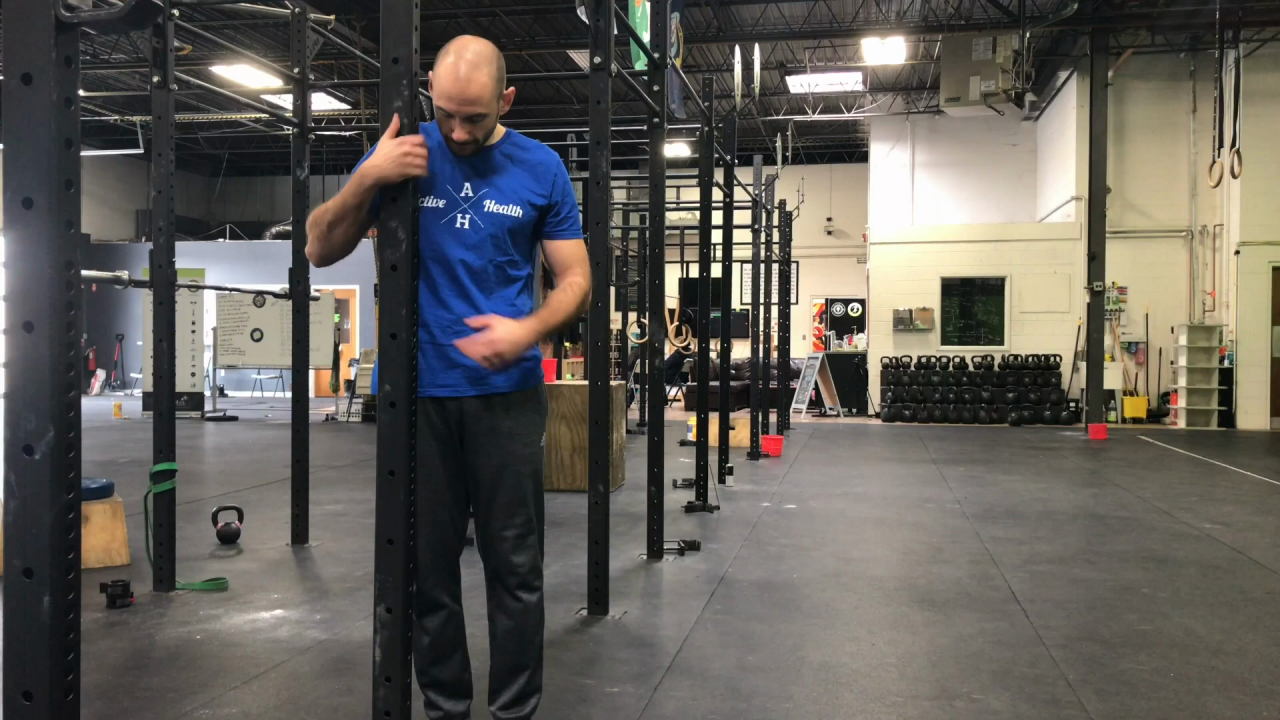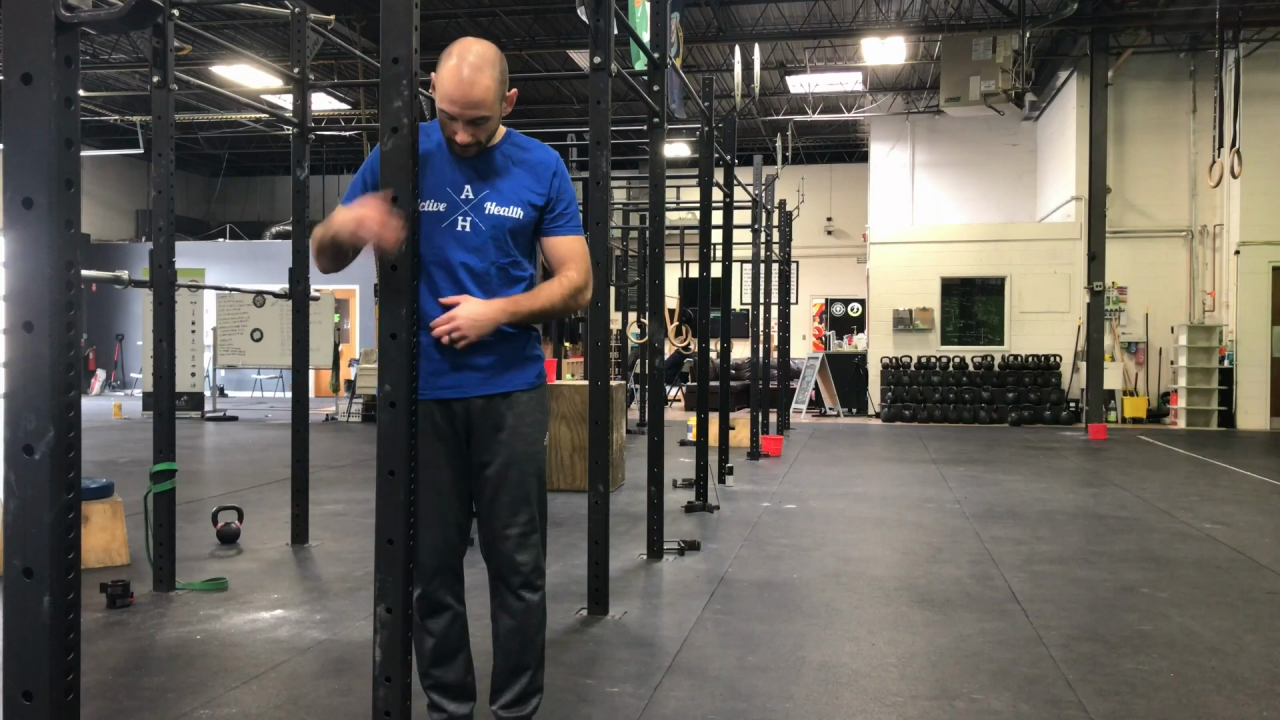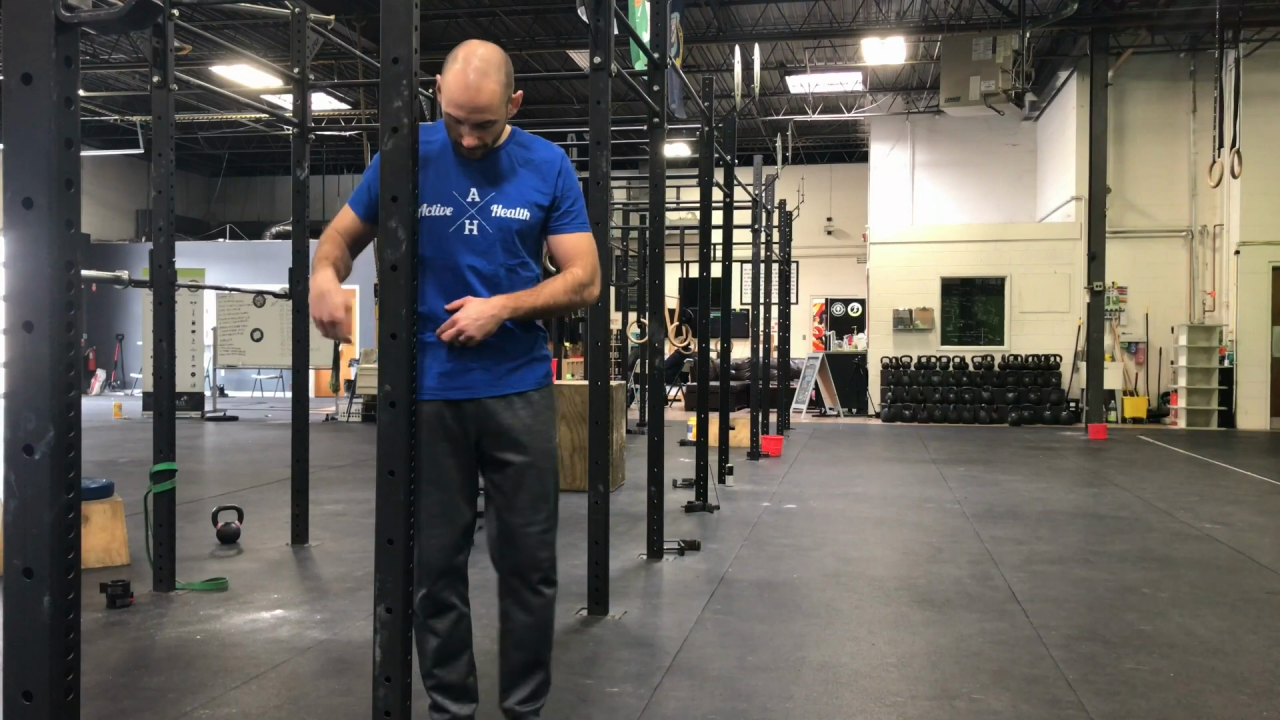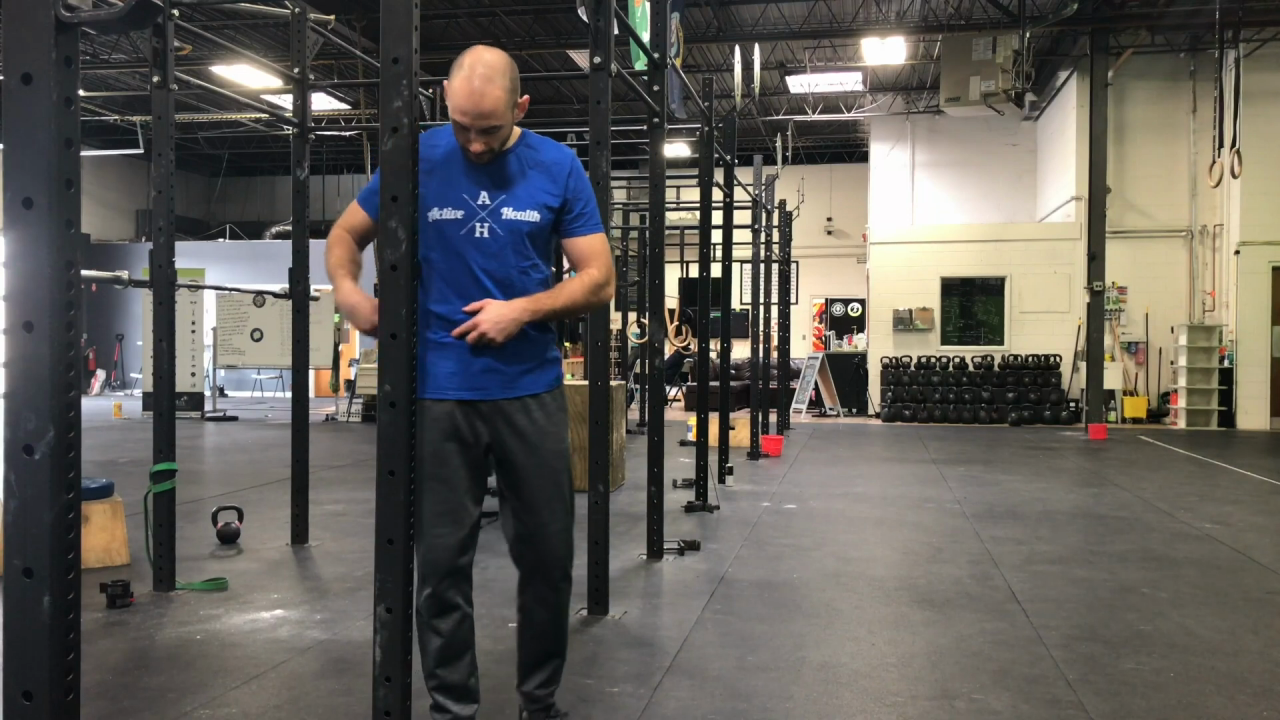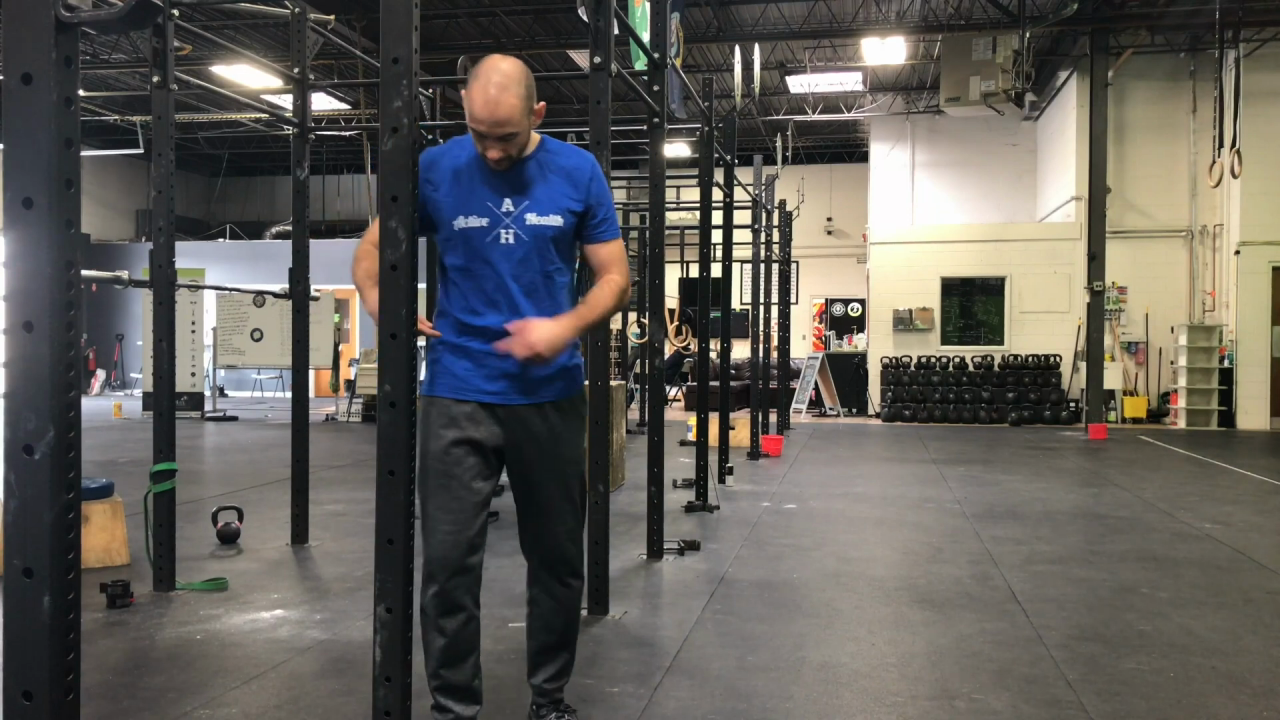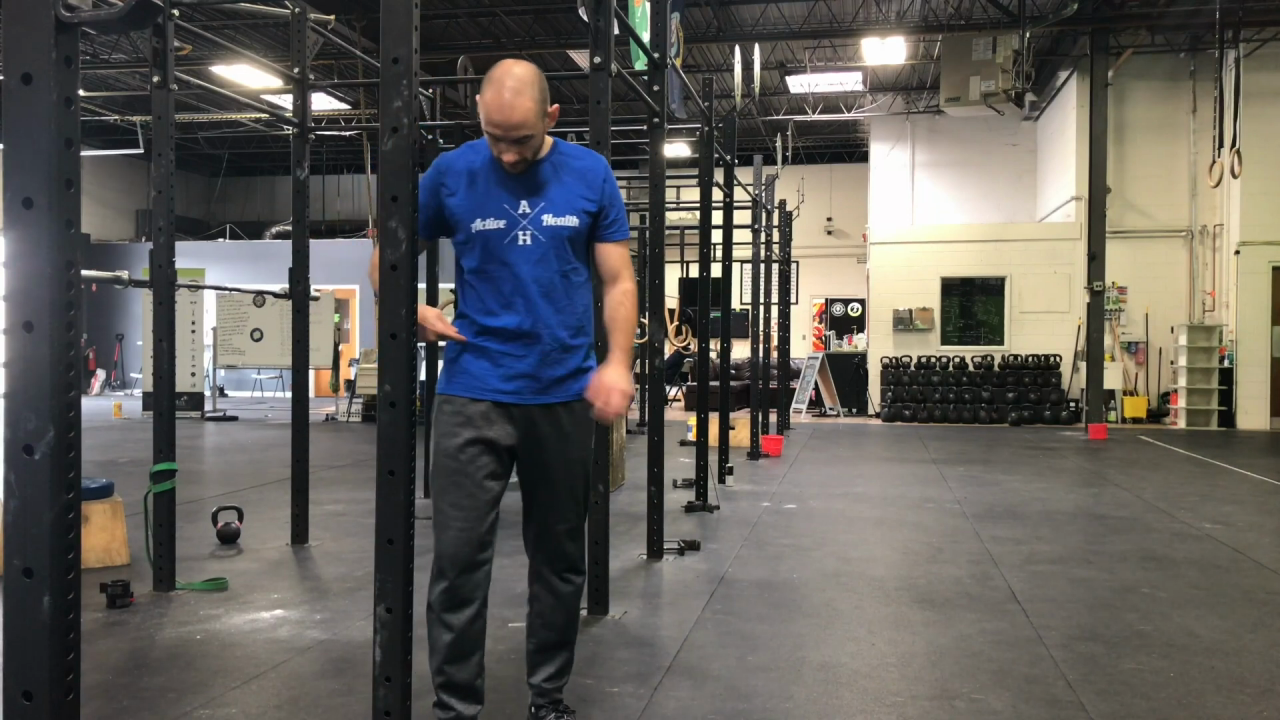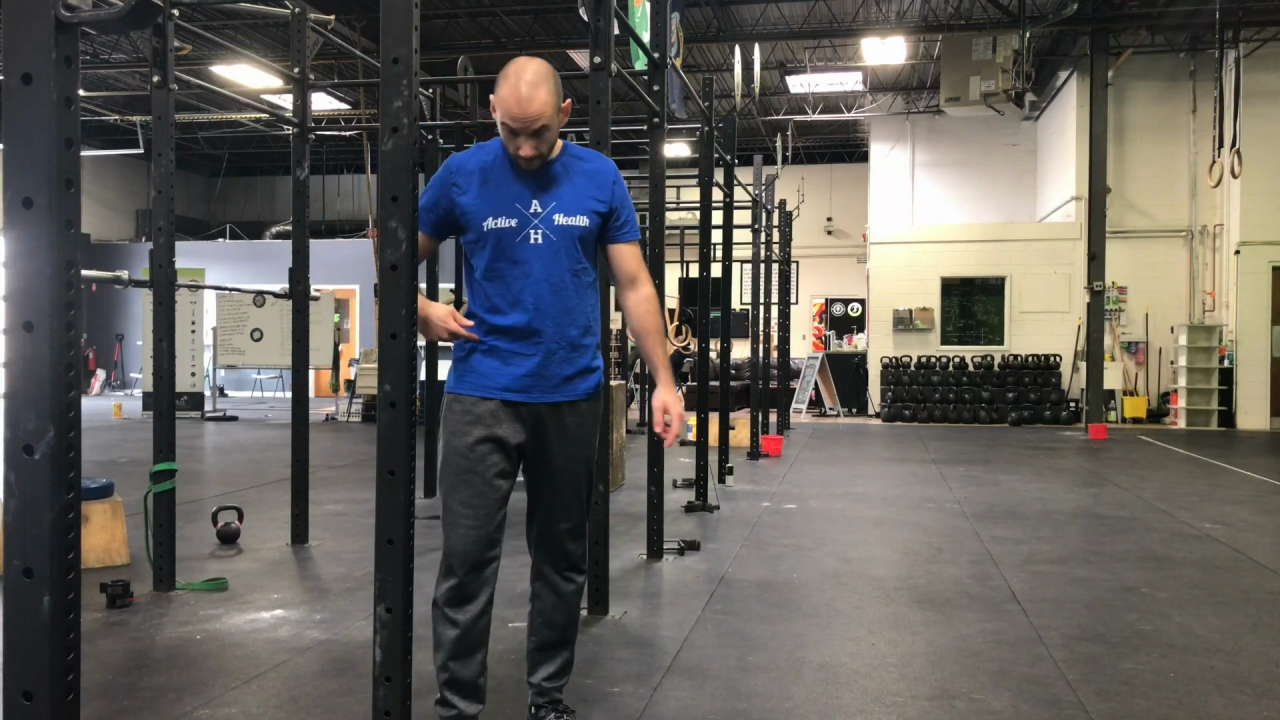
dt=0.3s
person 1, frame 1
left shoulder: (540, 168)
right shoulder: (403, 151)
left elbow: (576, 281)
right elbow: (320, 248)
left wrist: (528, 329)
right wrist: (367, 176)
left hip: (506, 391)
right hip: (416, 390)
left knee: (513, 562)
right knee: (425, 561)
person 1, frame 2
left shoulder: (542, 167)
left elbow: (576, 281)
right elbow: (325, 259)
left wrist: (499, 311)
right wrist: (342, 225)
left hip: (509, 388)
right hip: (420, 389)
left knee: (516, 561)
right knee: (430, 562)
person 1, frame 3
left shoulder: (548, 166)
left elbow: (584, 281)
right elbow: (341, 236)
left wrist: (502, 308)
right wrist: (324, 277)
left hip: (519, 388)
right hip: (428, 391)
left knee: (528, 560)
right knee: (435, 562)
person 1, frame 4
left shoulder: (558, 167)
right shoulder: (417, 159)
left elbow: (599, 279)
right elbow: (346, 234)
left wrist: (522, 309)
right wrist: (348, 290)
left hip: (530, 389)
right hip: (437, 391)
left knee: (546, 555)
right knee: (441, 562)
person 1, frame 5
left shoulder: (578, 172)
right shoulder: (436, 169)
left elbow: (614, 277)
right elbow: (373, 248)
left wrist: (566, 327)
right wrist: (381, 306)
left hip: (550, 395)
right hip: (457, 393)
left knee: (557, 557)
right knee: (449, 560)
person 1, frame 6
left shoulder: (591, 174)
right shoulder: (451, 174)
left elbow: (618, 280)
right elbow: (388, 254)
left wrist: (617, 363)
right wrist: (409, 311)
left hip: (562, 395)
right hip: (473, 391)
left knee: (559, 556)
right knee: (459, 558)
person 1, frame 7
left shoulder: (600, 177)
right shoulder: (462, 174)
left elbow: (634, 285)
left wrist: (663, 379)
right wrist: (420, 310)
left hip: (572, 394)
right hip: (482, 392)
left knee: (562, 554)
right knee: (468, 555)
